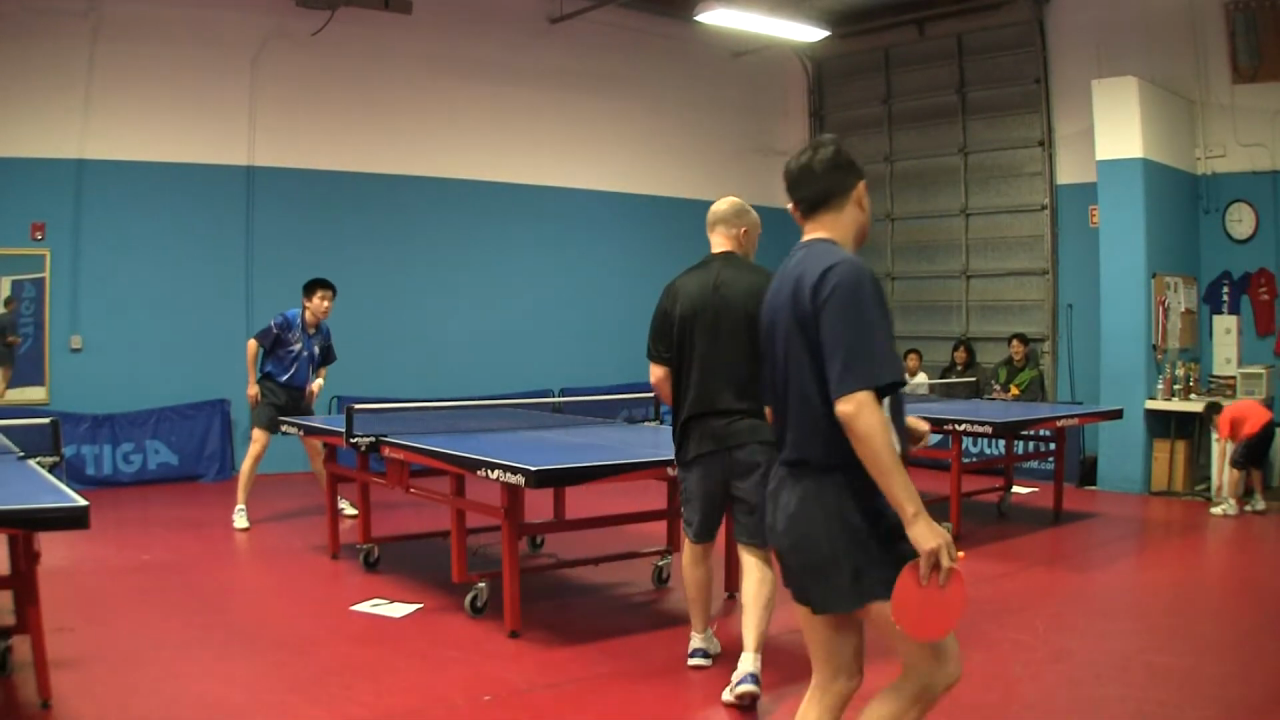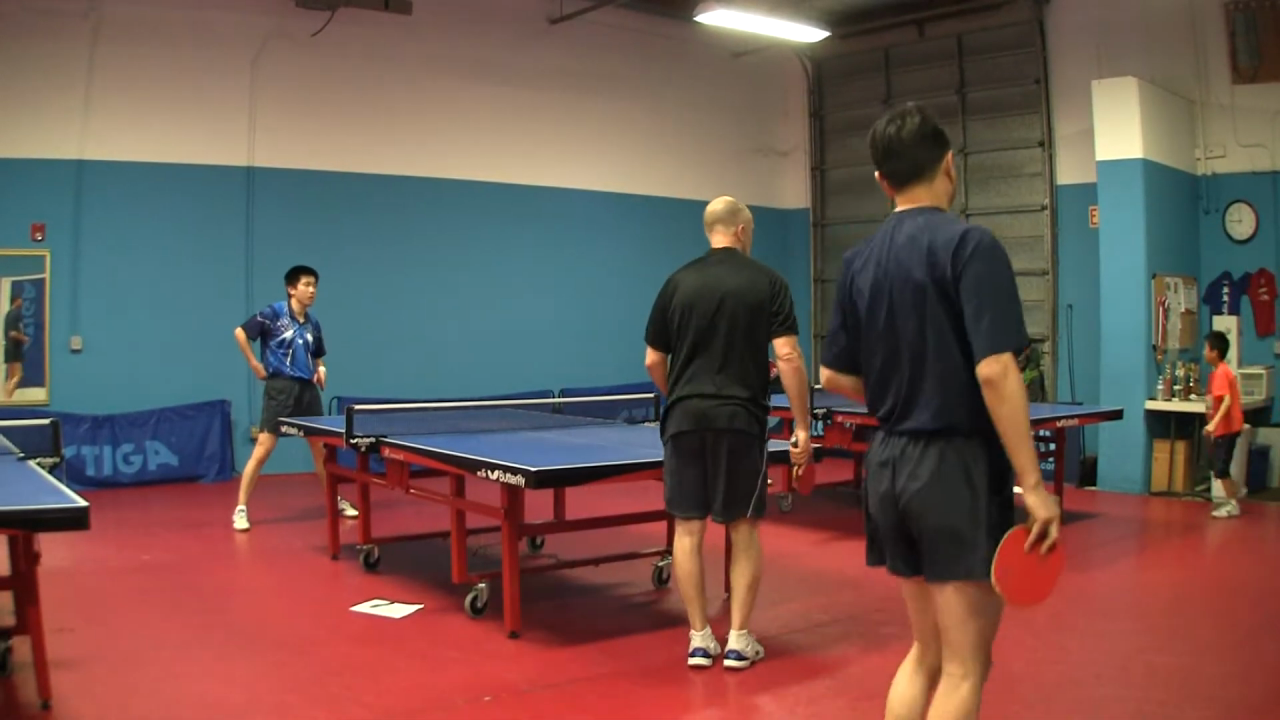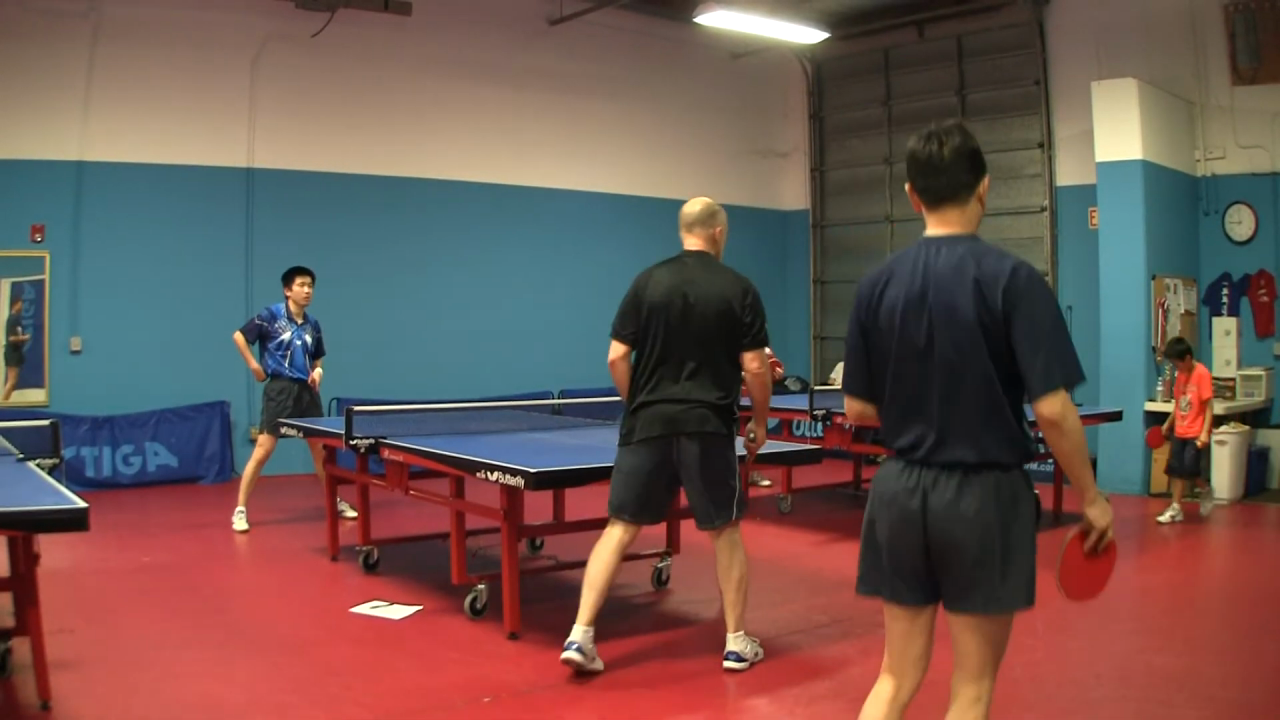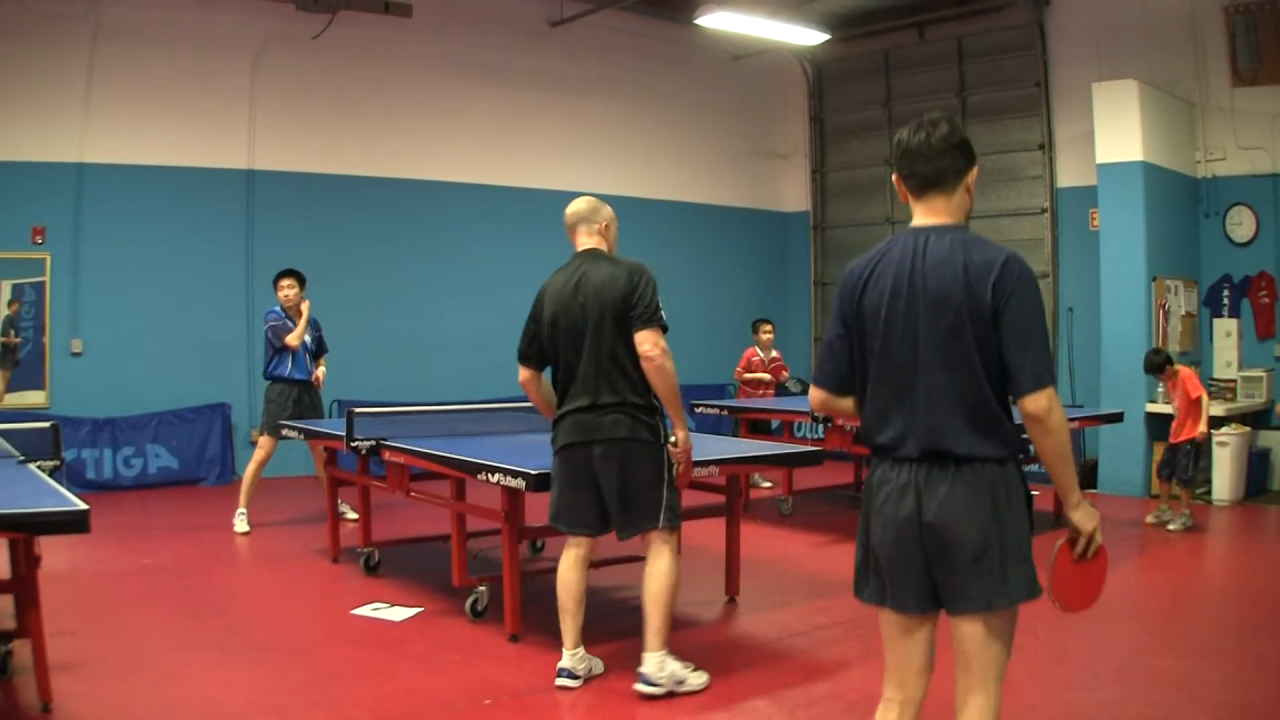
dt=0.5s
person 1, frame 1
left shoulder: (784, 279)
right shoulder: (846, 275)
right elbow: (854, 407)
left wrist: (890, 426)
right wrist: (916, 517)
left hip: (796, 496)
right hip: (841, 504)
right knee: (938, 665)
person 1, frame 2
left shoulder: (860, 259)
right shoulder: (970, 245)
left elbow: (836, 377)
right elbow: (995, 372)
right wrist: (1033, 484)
left hip: (889, 463)
right hip: (957, 465)
left knee: (929, 648)
right knee: (966, 665)
person 1, frame 3
left shoulder: (877, 284)
right shoulder: (1014, 279)
left elbow: (857, 406)
right elbow: (1051, 409)
right wrist: (1090, 497)
left hip: (902, 492)
right hip: (986, 497)
person 1, frame 4
left shoulder: (861, 275)
right shoulder: (1002, 270)
left elbow: (825, 398)
right elbow: (1038, 406)
right wrist: (1075, 502)
left hip: (893, 494)
right hip: (977, 494)
person 2, frame 1
left shoulder: (677, 290)
right shoulder: (769, 287)
left elbow: (659, 378)
left hip: (699, 435)
right hip: (757, 434)
left knee: (696, 541)
right knee: (755, 551)
left ankle: (701, 638)
right ankle: (749, 663)
person 2, frame 2
left shoulder: (678, 281)
right shoulder: (767, 281)
left elbow: (653, 361)
right elbow: (788, 357)
right wrist: (802, 425)
left hip: (684, 418)
right hip: (741, 419)
left knee: (688, 530)
right knee: (742, 528)
left ankle: (700, 638)
right ankle: (739, 640)
person 2, frame 3
left shoulder: (648, 281)
right shoulder: (738, 288)
left elbow: (617, 357)
right elbow: (755, 368)
right wrist: (760, 421)
left hip: (647, 424)
right hip: (708, 425)
left knee: (619, 529)
right knee: (725, 532)
left ankle: (580, 636)
right ankle: (737, 641)
person 2, frame 4
left shoulder: (549, 290)
right shoulder: (631, 275)
left elbow: (527, 376)
right elbow: (651, 352)
right wrist: (679, 424)
left hip: (574, 433)
right hip: (631, 429)
left knee: (577, 545)
right knee: (662, 540)
left ankle: (571, 657)
right ankle: (656, 662)
person 3, frame 1
left shoulder: (324, 333)
right shoulder: (285, 321)
left elbow: (322, 365)
right elbow: (253, 344)
left wrist: (318, 381)
right wrist: (252, 383)
left hip: (300, 395)
right hip: (271, 391)
left knee: (317, 449)
right knee: (257, 448)
left ankle: (335, 500)
right ankle: (240, 509)
person 3, frame 2
left shoulder: (313, 323)
right shoulder: (273, 313)
right elbow: (240, 332)
left wrist: (321, 369)
right wrist: (255, 364)
left hip: (308, 390)
right hip: (281, 388)
left knee: (322, 449)
right knee: (262, 450)
left ankle: (336, 501)
right ankle: (241, 509)
person 3, frame 3
left shoulder: (313, 324)
right shoulder: (271, 315)
right elbow: (239, 336)
left wrist: (317, 371)
right wrist: (254, 364)
left hip: (307, 391)
right hip: (280, 389)
left knee: (321, 449)
right knee: (262, 451)
left ankle: (335, 502)
right ankle: (240, 511)
person 3, frame 4
left shoulder: (313, 322)
right shoulder: (273, 317)
right elbow: (292, 342)
left wrist: (321, 369)
right wrist: (303, 315)
left hip: (309, 391)
right hip: (281, 391)
left knee: (322, 451)
right knee: (263, 453)
left ankle: (336, 504)
right ankle: (241, 512)
